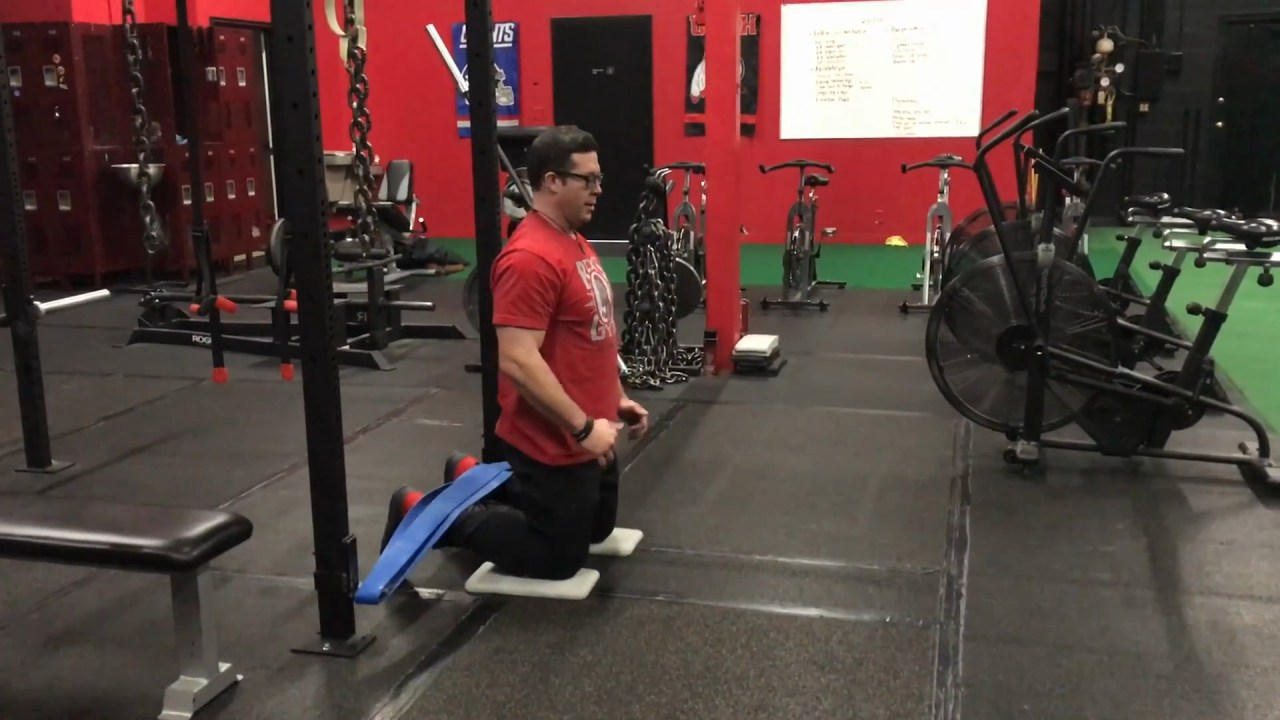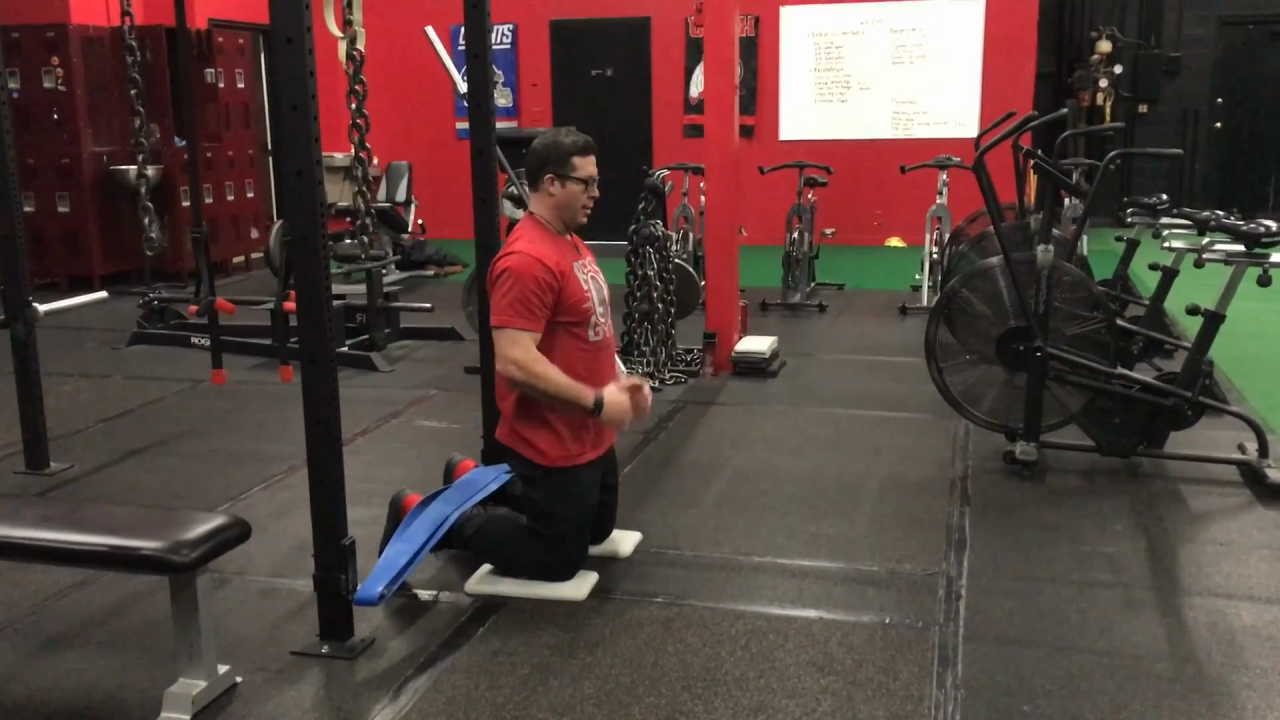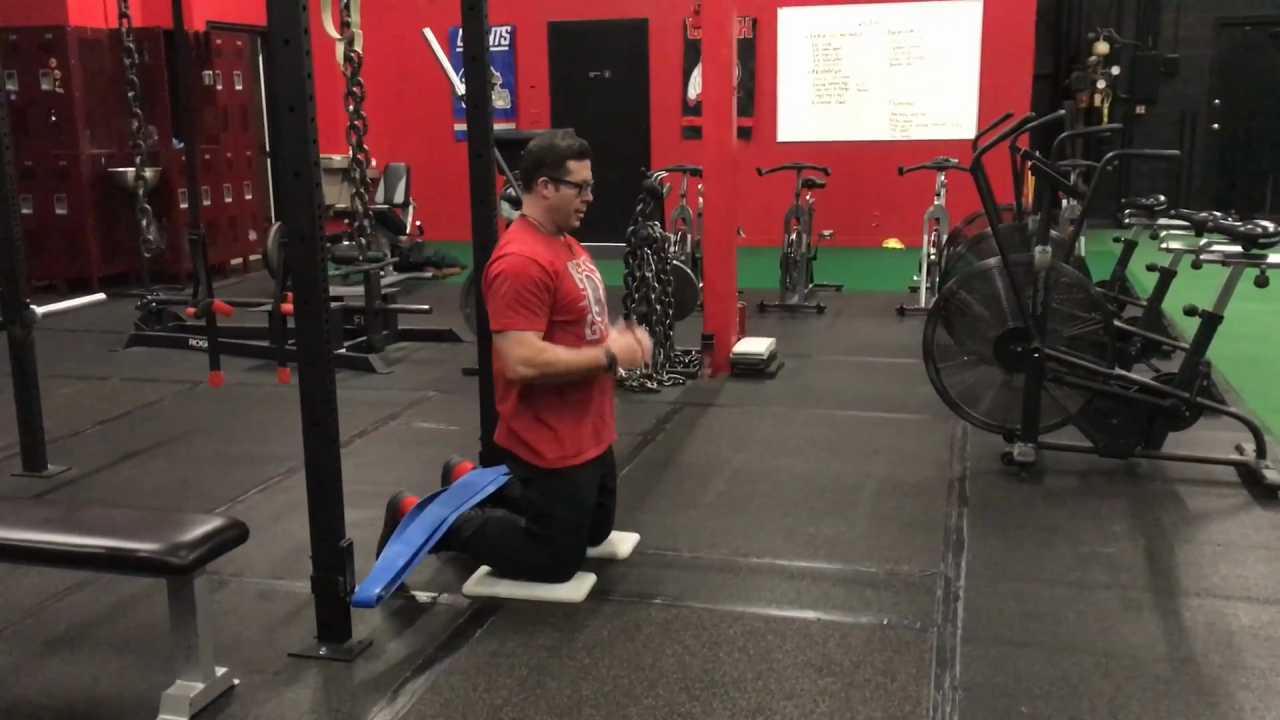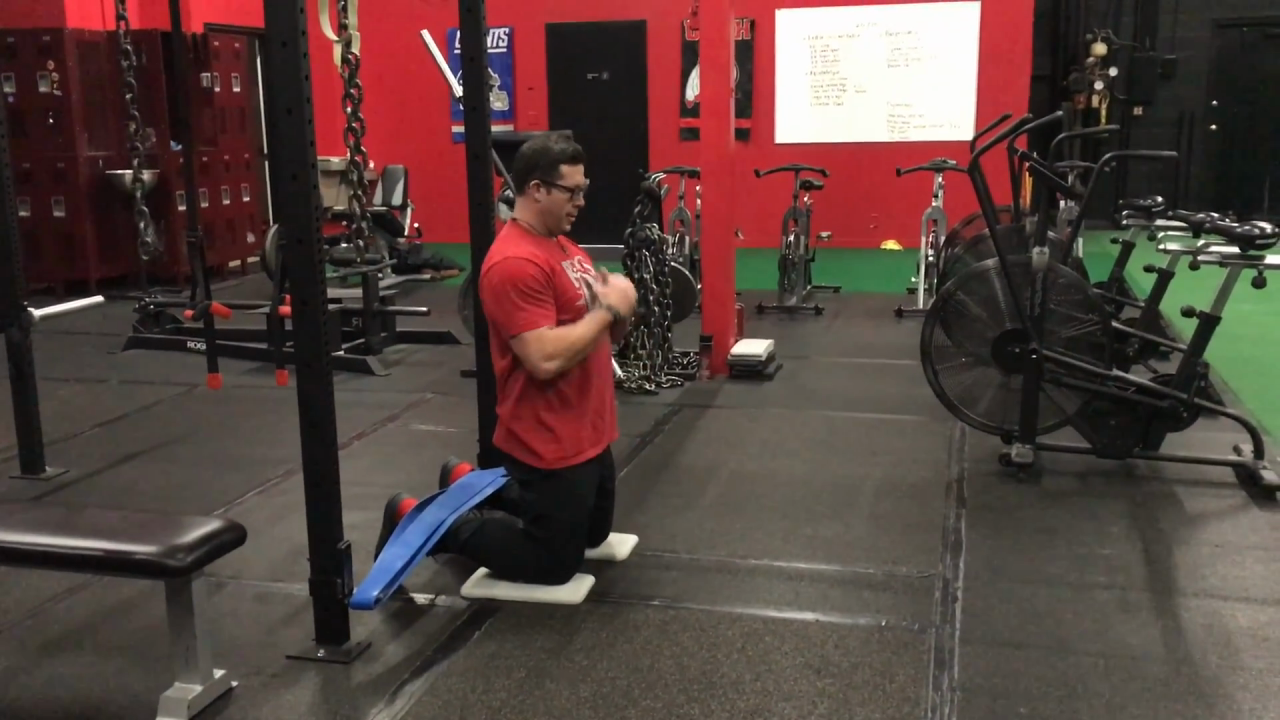
dt=0.1s
person 1, frame 1
left shoulder: (576, 243)
right shoulder: (531, 258)
right elbow: (518, 362)
left wrist: (616, 400)
right wrist: (585, 426)
left hip: (591, 432)
right hip: (553, 442)
left knee: (596, 529)
right knee: (558, 559)
person 1, frame 2
left shoulder: (571, 243)
right shoulder: (528, 260)
right elbow: (515, 363)
left wrist: (617, 383)
right wrist: (597, 402)
left hip: (590, 434)
right hip: (552, 442)
left knee: (596, 531)
right knee: (558, 561)
person 1, frame 3
left shoulder: (569, 245)
right shoulder: (521, 262)
right elbow: (524, 362)
left wrist: (619, 337)
right wrist: (608, 356)
left hip: (588, 435)
right hip: (550, 445)
left knee: (594, 532)
right knee: (555, 562)
person 1, frame 4
left shoulder: (564, 246)
right shoulder: (514, 264)
left elbow: (582, 320)
right elbow: (545, 358)
left wrist: (615, 303)
right wrist: (608, 311)
left hip: (588, 435)
right hip: (548, 445)
left knee: (593, 535)
right knee: (553, 565)
